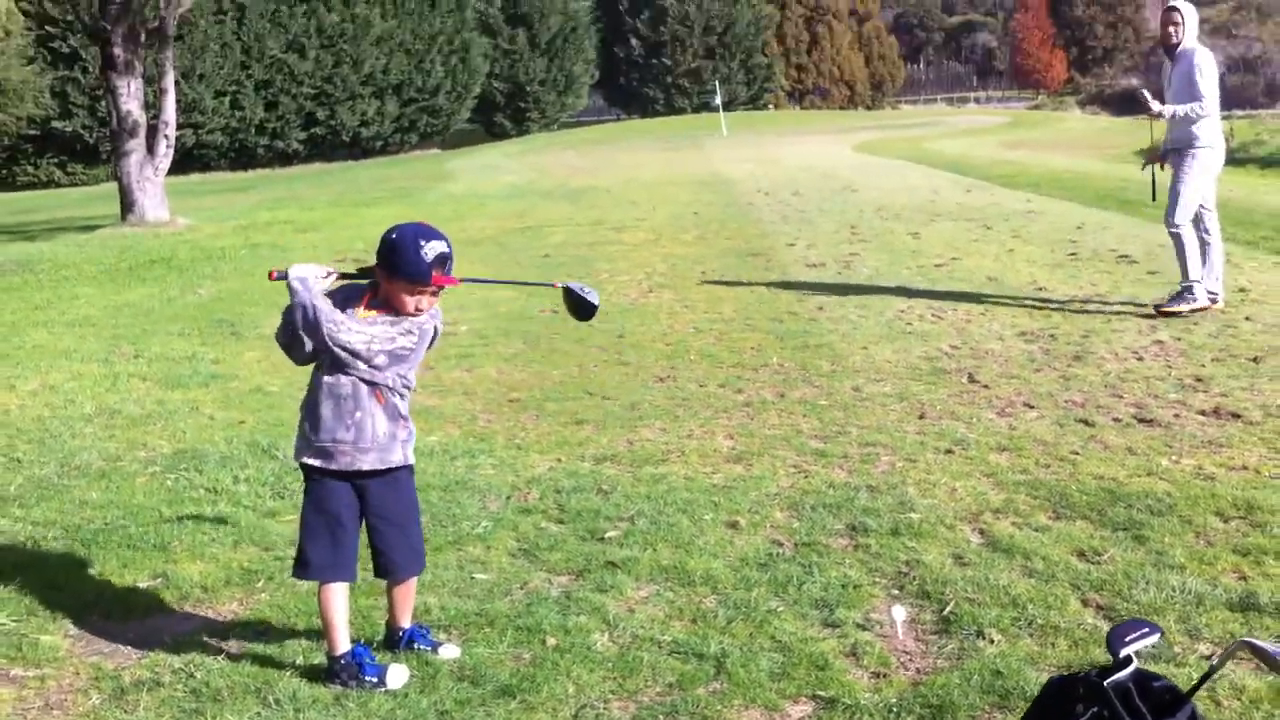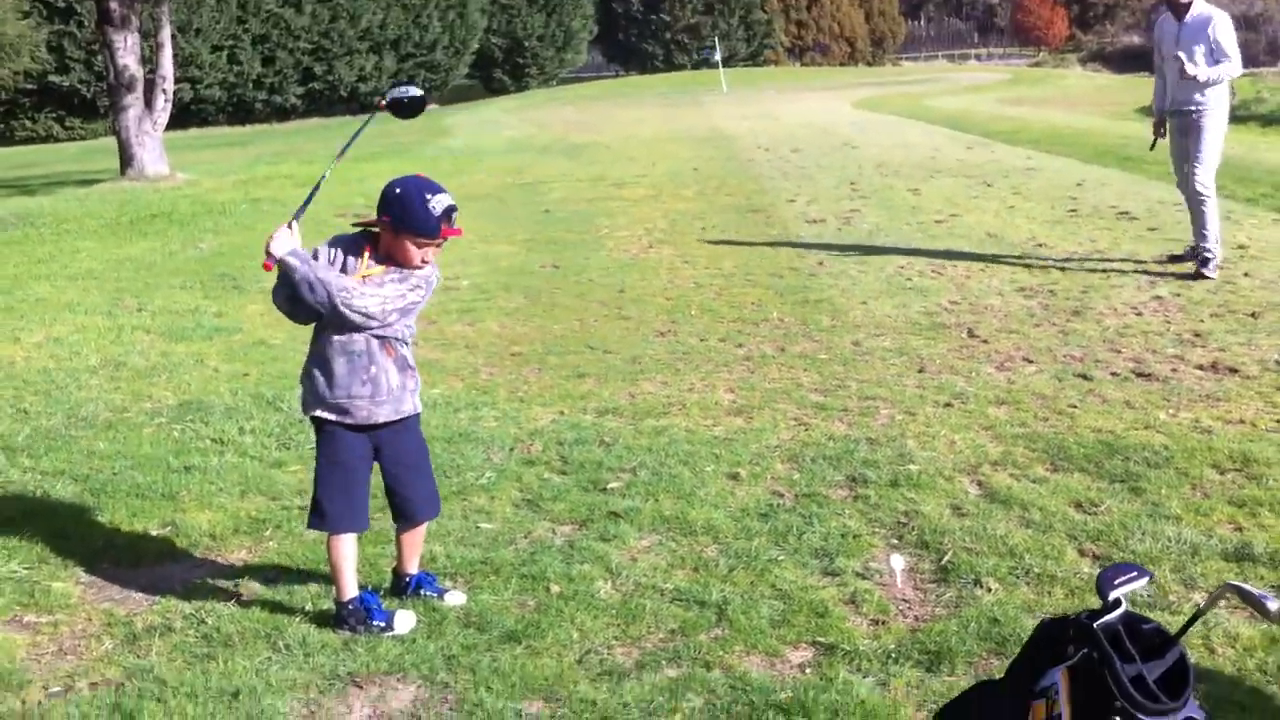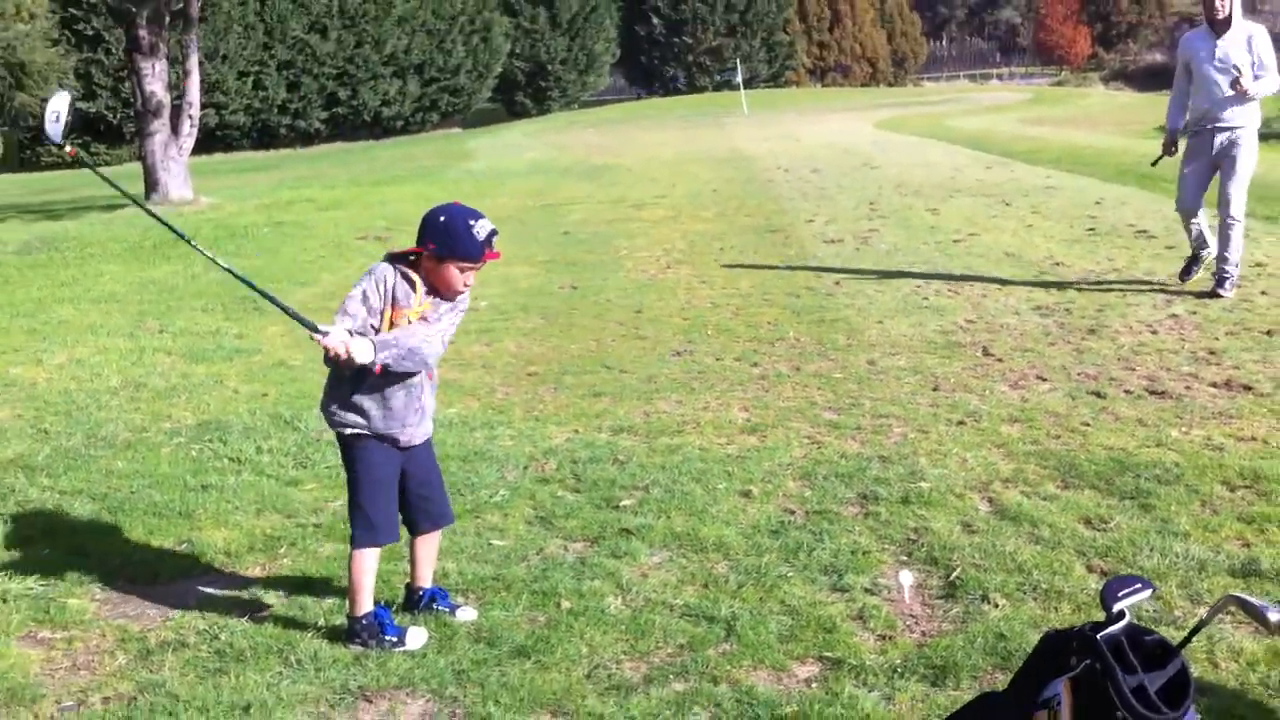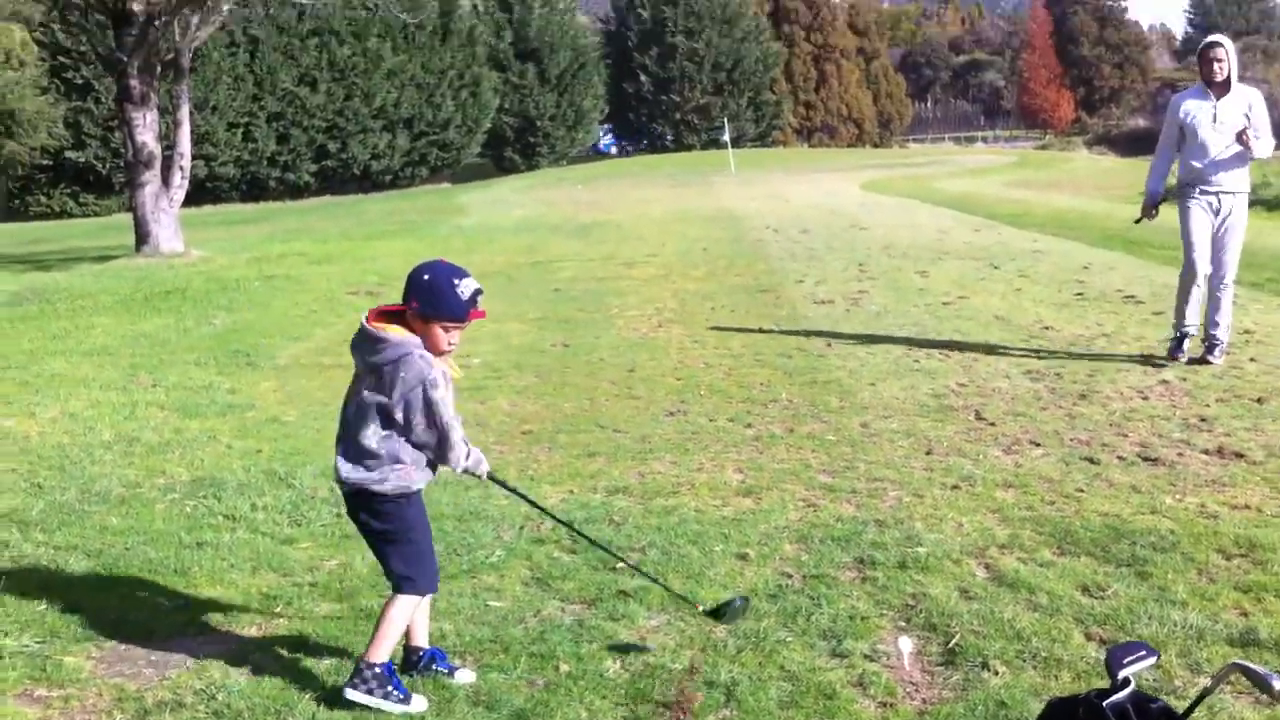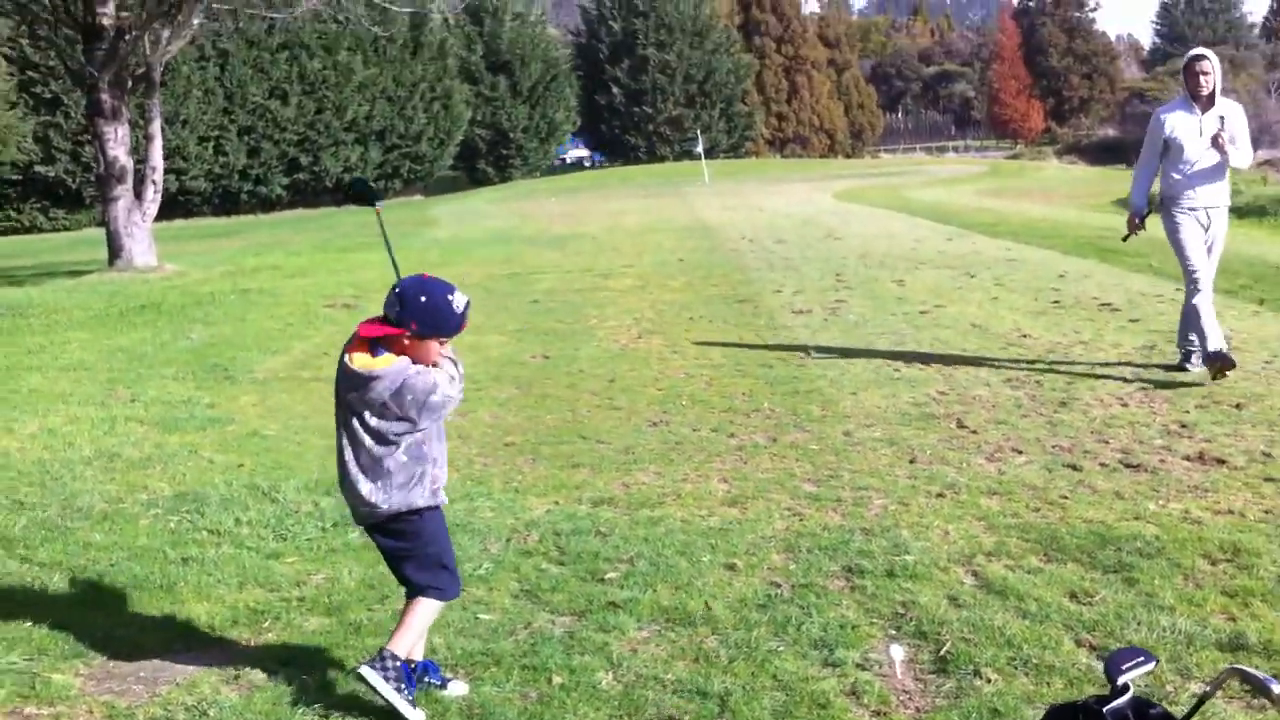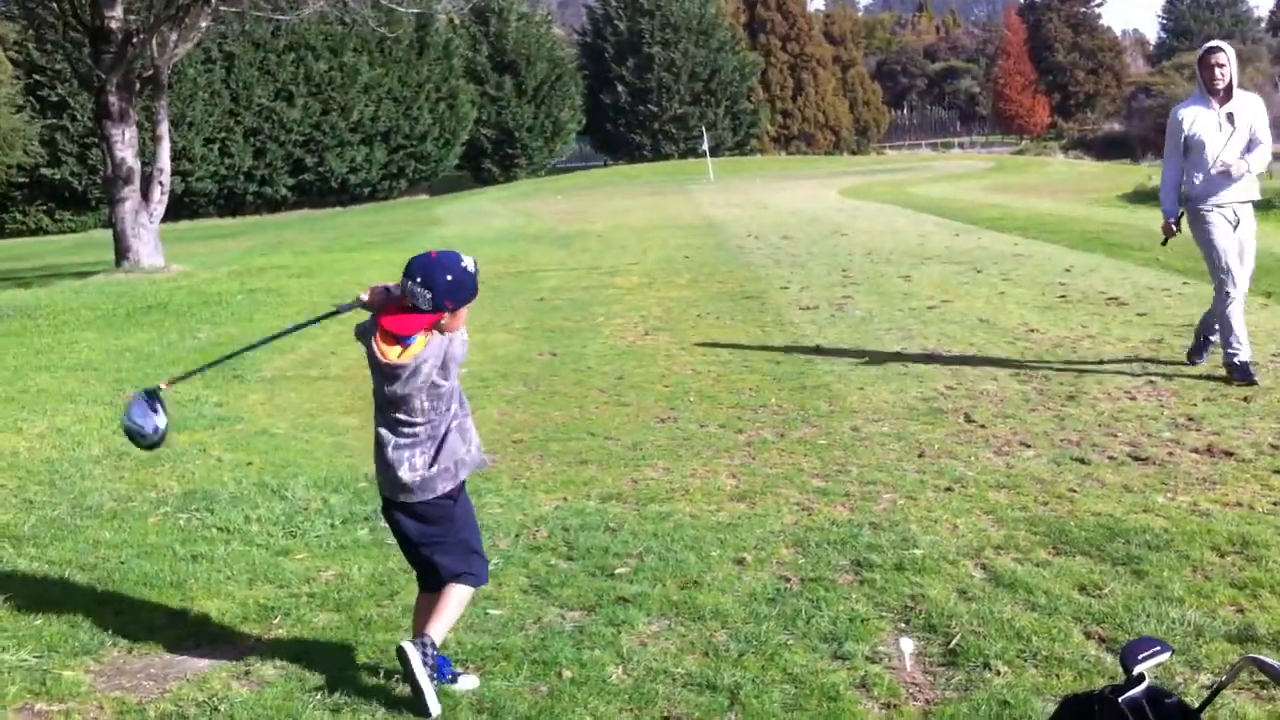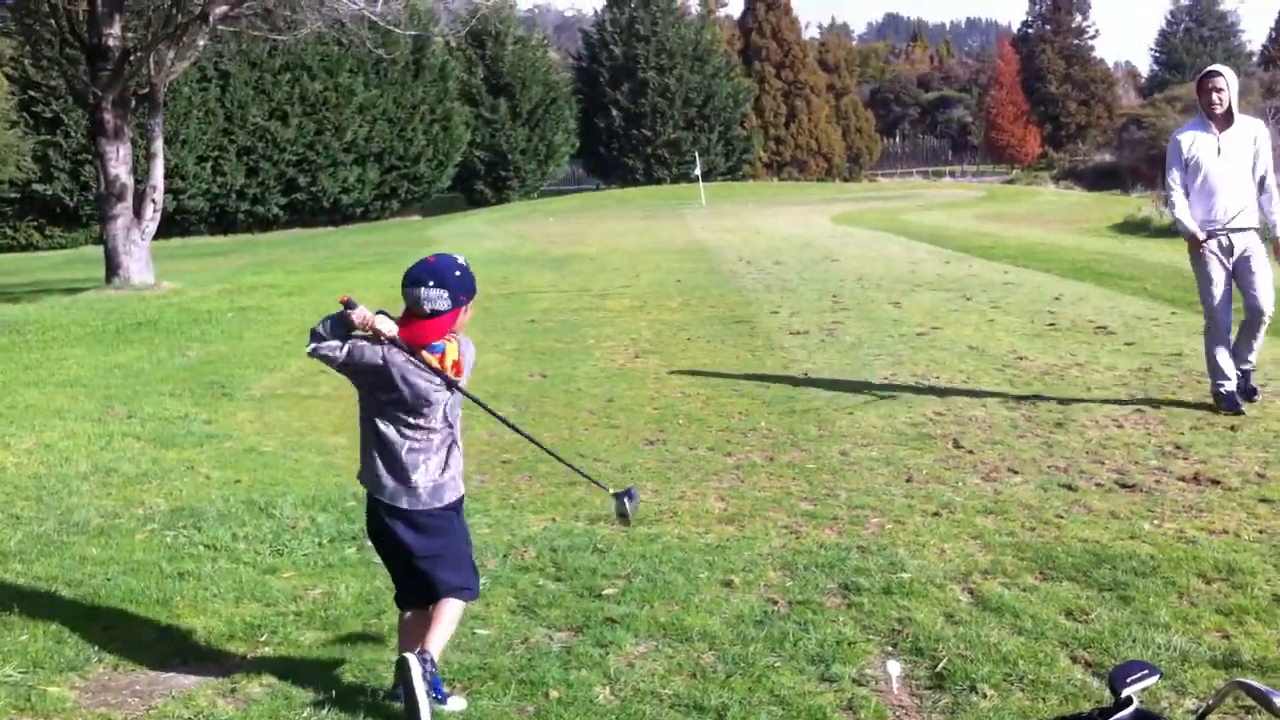
dt=0.2s
person 1, frame 1
left shoulder: (420, 326)
right shoulder: (345, 299)
left elbow: (339, 336)
right elbow: (297, 347)
left wrist: (302, 285)
right wrist: (307, 289)
left hip: (386, 458)
right hip: (328, 455)
left knee: (404, 555)
right knee: (332, 558)
left ankle: (401, 631)
right ankle: (344, 660)
person 1, frame 2
left shoulder: (421, 278)
right shoulder: (339, 253)
left elbow: (358, 302)
right elbow: (296, 306)
left wrist: (294, 257)
right wrist: (290, 256)
left hip: (396, 407)
right hip: (338, 407)
left knee: (417, 502)
right knee: (342, 507)
left ankle: (408, 577)
right ankle: (350, 606)
person 1, frame 3
left shoulder: (454, 301)
right shoulder: (383, 279)
left elbow: (421, 352)
right elbow: (344, 333)
left wrist: (368, 348)
right wrist: (341, 345)
left hip: (409, 423)
right hip: (366, 422)
left knee: (431, 511)
right knee: (375, 524)
left ankle: (421, 591)
right ankle: (364, 622)
person 1, frame 4
left shoulder: (379, 335)
right shoulder: (419, 366)
right elbow: (442, 435)
right wrist: (466, 458)
left hip: (367, 477)
right hip: (387, 485)
left knee: (416, 570)
right knee: (416, 580)
left ankle: (418, 653)
right ankle: (369, 674)
person 1, frame 5
left shoulder: (357, 352)
right shoulder: (418, 384)
right elbow: (449, 388)
right wrist: (448, 364)
left hip: (372, 497)
right hip: (406, 502)
left knee: (421, 581)
right knee: (438, 583)
left ankle: (412, 666)
right ankle: (390, 661)
person 1, frame 6
left shoulder: (381, 339)
right shoulder: (449, 350)
left wrist: (388, 302)
right wrist: (394, 303)
left hip: (396, 485)
right hip: (438, 487)
left knee: (434, 573)
right knee: (465, 571)
left ankle: (425, 658)
right ankle: (425, 645)
person 1, frame 7
left shoulder: (374, 355)
right shoulder: (459, 359)
left elbow: (321, 344)
left wrist: (353, 319)
right wrist: (390, 329)
left hip: (385, 498)
right hip: (435, 500)
left knee: (412, 592)
right knee: (455, 587)
left ankle: (409, 679)
right ankle: (423, 662)
person 2, frame 1
left shoulder: (1198, 56)
right shoulder: (1171, 63)
left elbow: (1208, 106)
left wrist: (1167, 111)
right wrist: (1164, 150)
left hip: (1201, 149)
right hip: (1183, 151)
left knee: (1177, 219)
right knee: (1205, 222)
left ankle: (1193, 291)
right ankle: (1211, 292)
person 2, frame 2
right shoulder: (1163, 24)
left elbow: (1233, 64)
left wrist: (1200, 74)
right wrist: (1159, 113)
left hip: (1209, 113)
right hip: (1178, 114)
left knee: (1200, 182)
right knee: (1187, 183)
left ankle: (1209, 255)
right ankle: (1201, 247)
person 2, frame 3
left shoulder: (1254, 34)
right shoulder: (1190, 41)
right elbow: (1181, 88)
left wrist: (1251, 88)
right wrist: (1172, 130)
left hip: (1241, 133)
right hip: (1202, 132)
left knee: (1232, 208)
right knee: (1186, 204)
left ankle: (1227, 274)
right ankle: (1202, 249)
person 2, frame 4
left shoulder: (1251, 99)
right shoulder: (1182, 103)
left elbow: (1267, 145)
right elbow: (1166, 150)
left wrist: (1252, 146)
right wrist: (1152, 193)
left hip: (1235, 197)
right hip: (1195, 194)
left knee: (1224, 275)
right knee: (1196, 264)
left ankle: (1216, 341)
right ankle: (1182, 332)
person 2, frame 5
left shoulder: (1232, 112)
right shoulder: (1165, 116)
left elbow: (1245, 157)
right elbow: (1148, 164)
left wrist: (1229, 152)
right wrist: (1137, 207)
left hip: (1217, 210)
right hip: (1180, 209)
left knee: (1200, 280)
right knee: (1199, 278)
left ankle: (1189, 348)
right ankle: (1213, 351)
person 2, frame 6
left shoulder: (1252, 105)
right shoulder: (1183, 114)
left elbow: (1263, 150)
right elbow: (1172, 166)
left wrist: (1243, 166)
right wrist: (1169, 213)
left hip: (1242, 208)
right hip: (1206, 210)
left knee: (1235, 285)
right knee: (1230, 282)
left ankle: (1206, 333)
right ankle: (1238, 359)
person 2, frame 7
right shoulder: (1183, 138)
right elbow: (1175, 191)
right wrist: (1188, 227)
left hip: (1248, 235)
right hip: (1207, 240)
right knee: (1218, 318)
left ankle: (1243, 367)
right ankle: (1224, 388)
